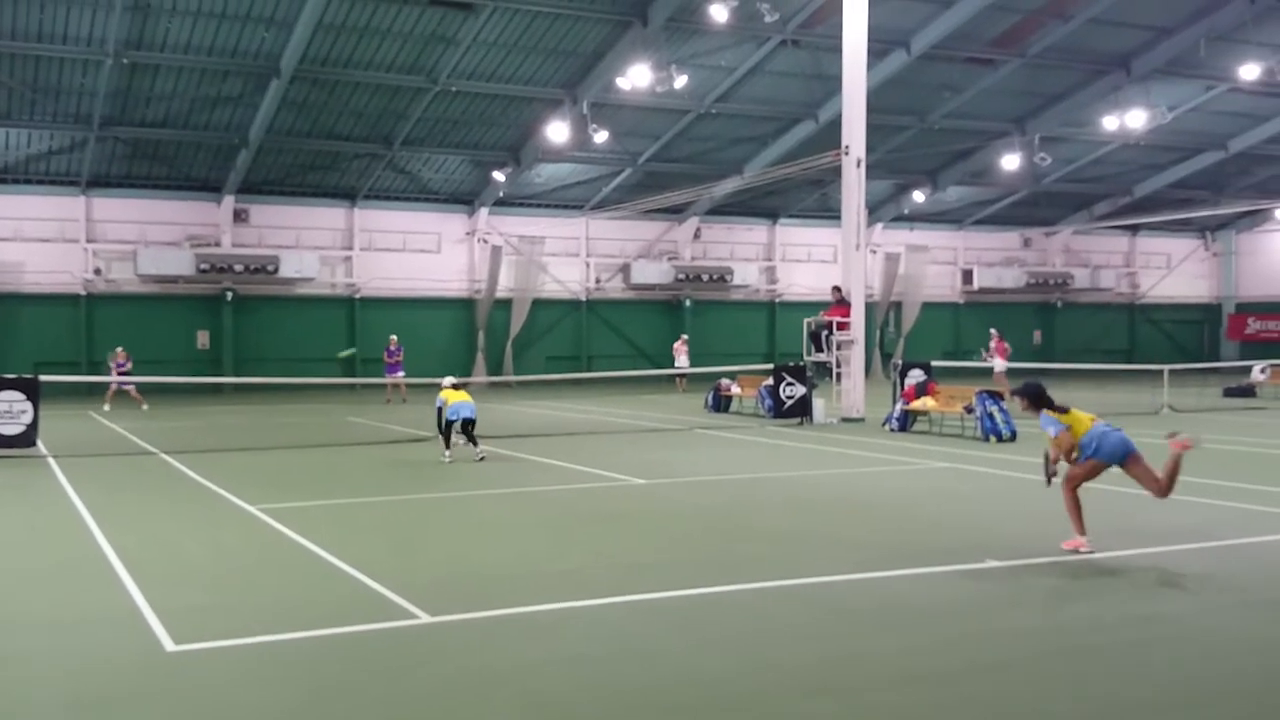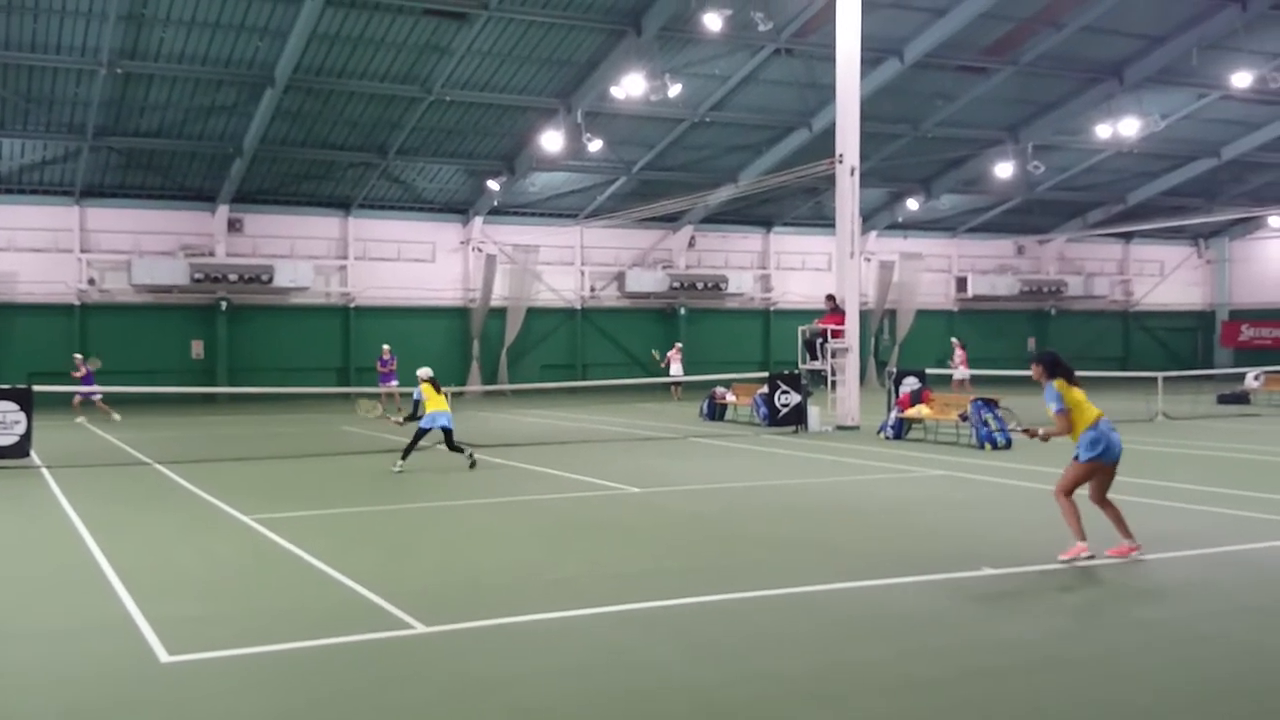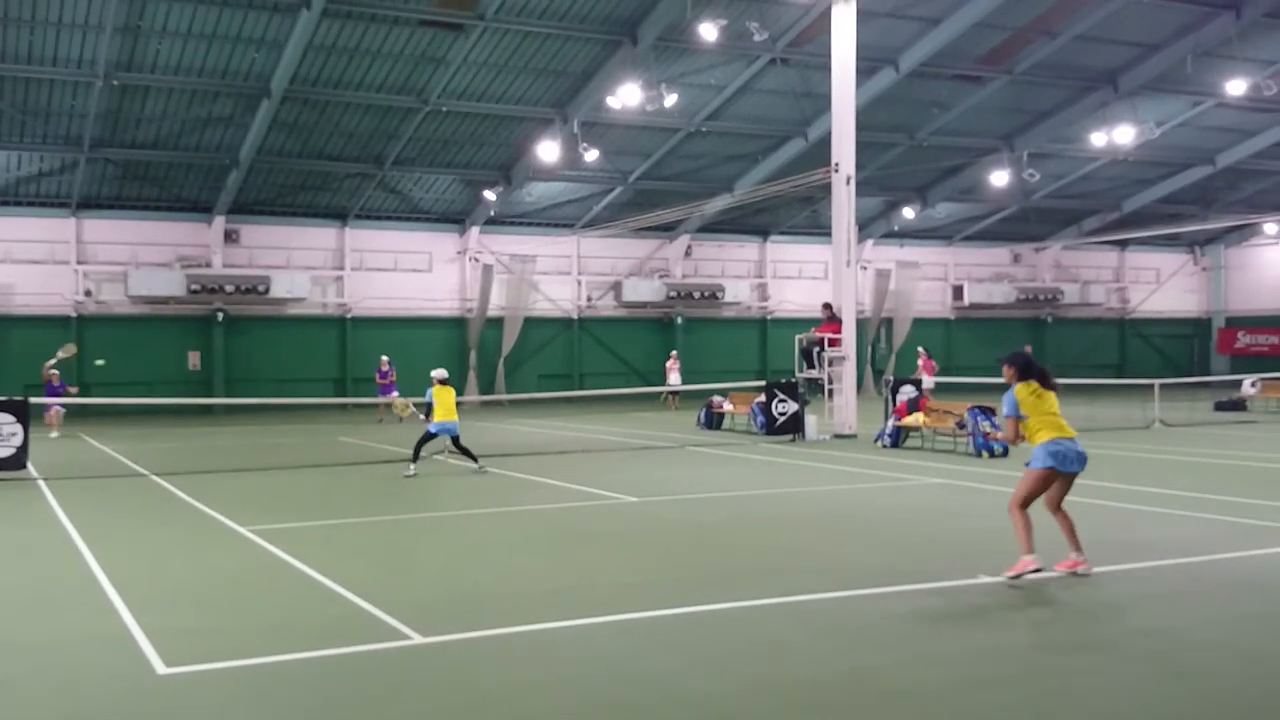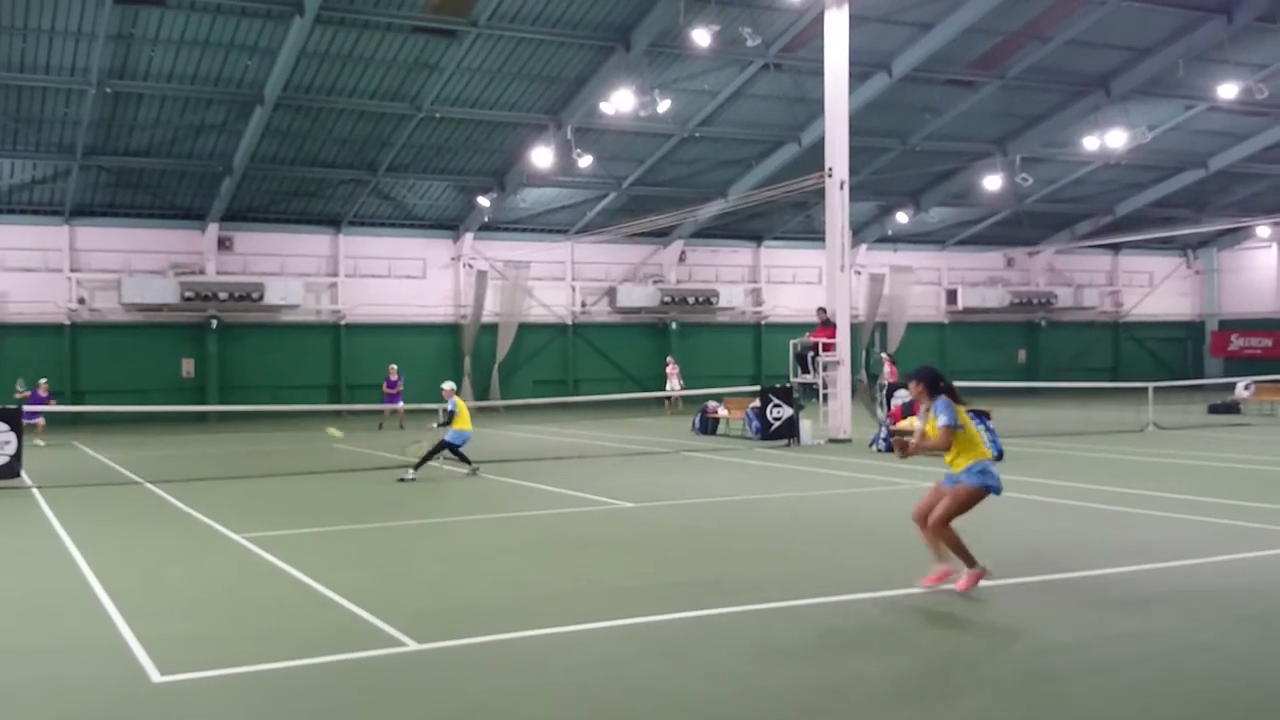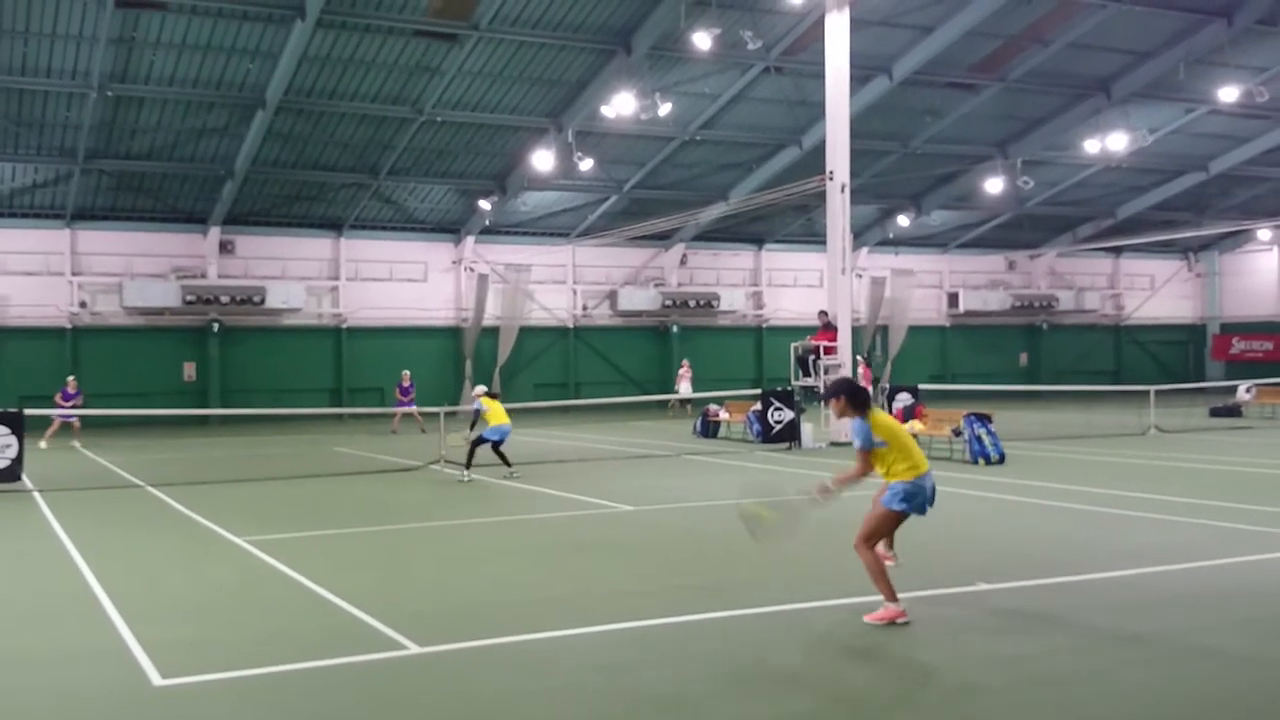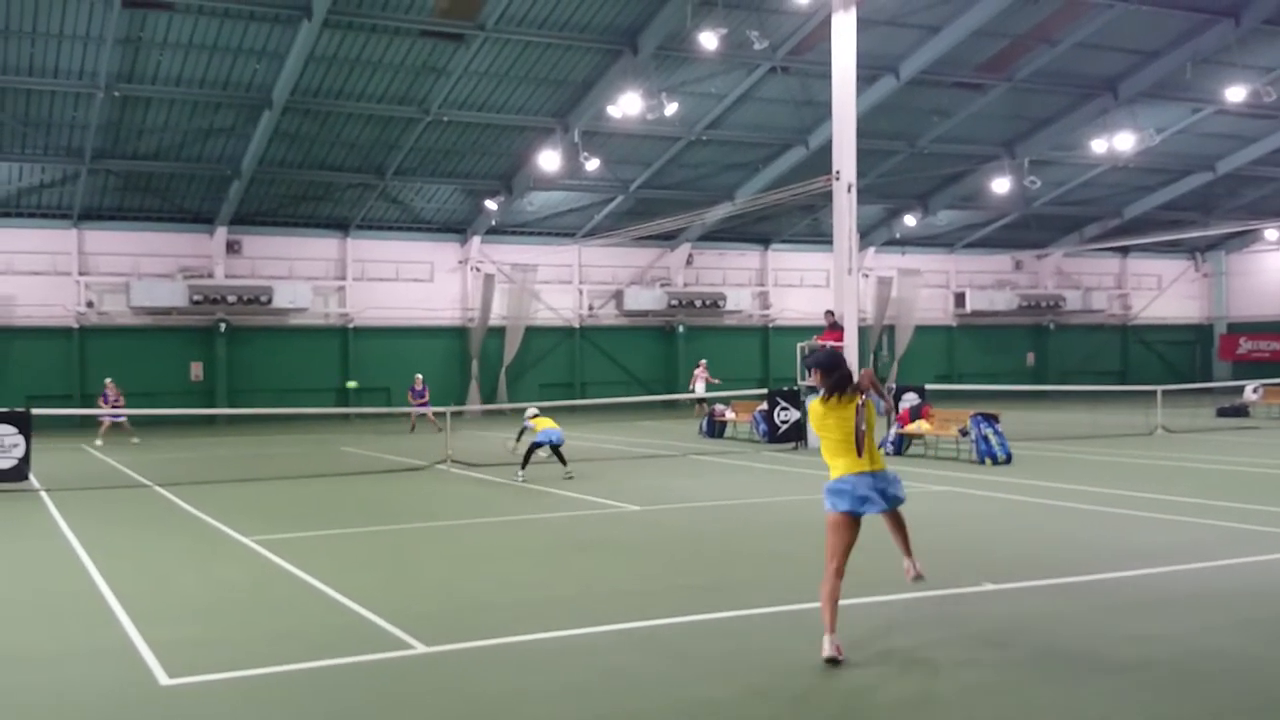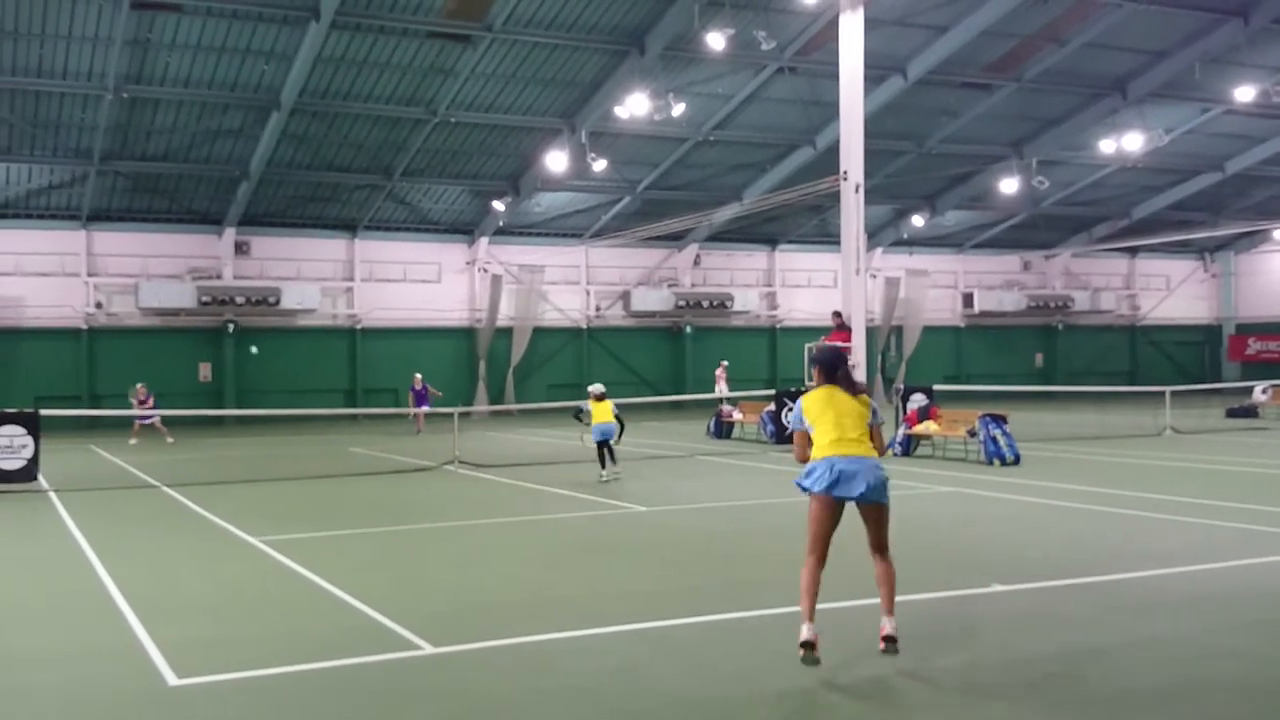
dt=0.4s
person 1, frame 1
left shoulder: (1046, 417)
right shoulder: (1054, 410)
left elbow: (1068, 443)
right elbow: (1061, 443)
left wrist: (1058, 460)
right wrist: (1060, 460)
left hip: (1101, 444)
right hip: (1115, 438)
left knee: (1069, 485)
right knee: (1161, 490)
left ankle: (1082, 540)
right ankle: (1176, 448)
person 1, frame 2
left shoulder: (1052, 390)
right shoulder: (1066, 385)
left elbow: (1064, 427)
left wrist: (1041, 432)
right wrist: (1043, 432)
left hip: (1096, 442)
right hip: (1109, 438)
left knee: (1062, 492)
right knee: (1098, 497)
left ankle: (1081, 545)
right ankle: (1130, 544)
person 1, frame 3
left shoulder: (1012, 395)
right shoulder: (1045, 389)
left elbow: (1012, 437)
left wrist: (998, 435)
right wrist: (1024, 434)
left hip: (1050, 451)
right hip: (1071, 448)
left knee: (1016, 505)
right knee: (1053, 505)
left ankle: (1029, 558)
right ankle: (1078, 558)
person 1, frame 4
left shoulder: (943, 405)
right shoulder: (925, 410)
left elbow: (943, 444)
right elbow: (922, 442)
left wrist: (912, 445)
right wrist: (908, 447)
left hip: (976, 472)
right hip: (959, 473)
left knee: (936, 522)
right knee: (919, 516)
left ankle: (973, 569)
right ankle: (942, 567)
person 1, frame 5
left shoulder: (861, 425)
right shoulder: (871, 416)
left elbow: (863, 470)
right elbow: (870, 465)
left wrist: (834, 485)
right wrist: (843, 483)
left hip: (907, 486)
right hip: (909, 481)
left knee: (863, 544)
right knee: (878, 504)
left ankle: (894, 607)
right ankle: (888, 550)
person 1, frame 6
left shoulder: (814, 408)
right shoulder: (862, 399)
right elbow: (888, 407)
left wrist: (862, 384)
right wrist: (870, 385)
left hip: (845, 487)
right hip: (876, 479)
left knee: (834, 569)
right knee: (889, 508)
left ankle: (830, 639)
right ankle: (910, 563)
person 1, frame 7
left shoulder: (805, 402)
right shoulder: (865, 401)
left elbow: (800, 455)
right elbow: (881, 448)
left hip: (829, 469)
right hip: (868, 469)
left knee: (814, 559)
right knee: (881, 554)
left ankle: (808, 629)
right ankle: (888, 624)
